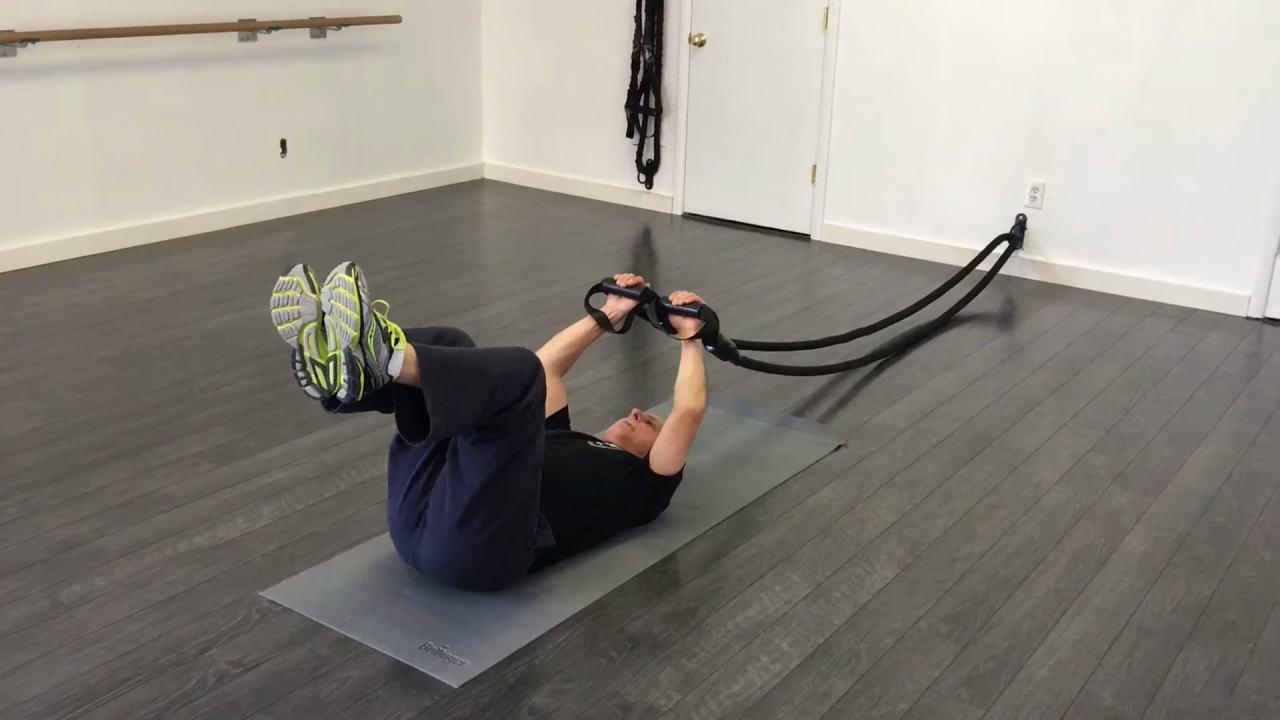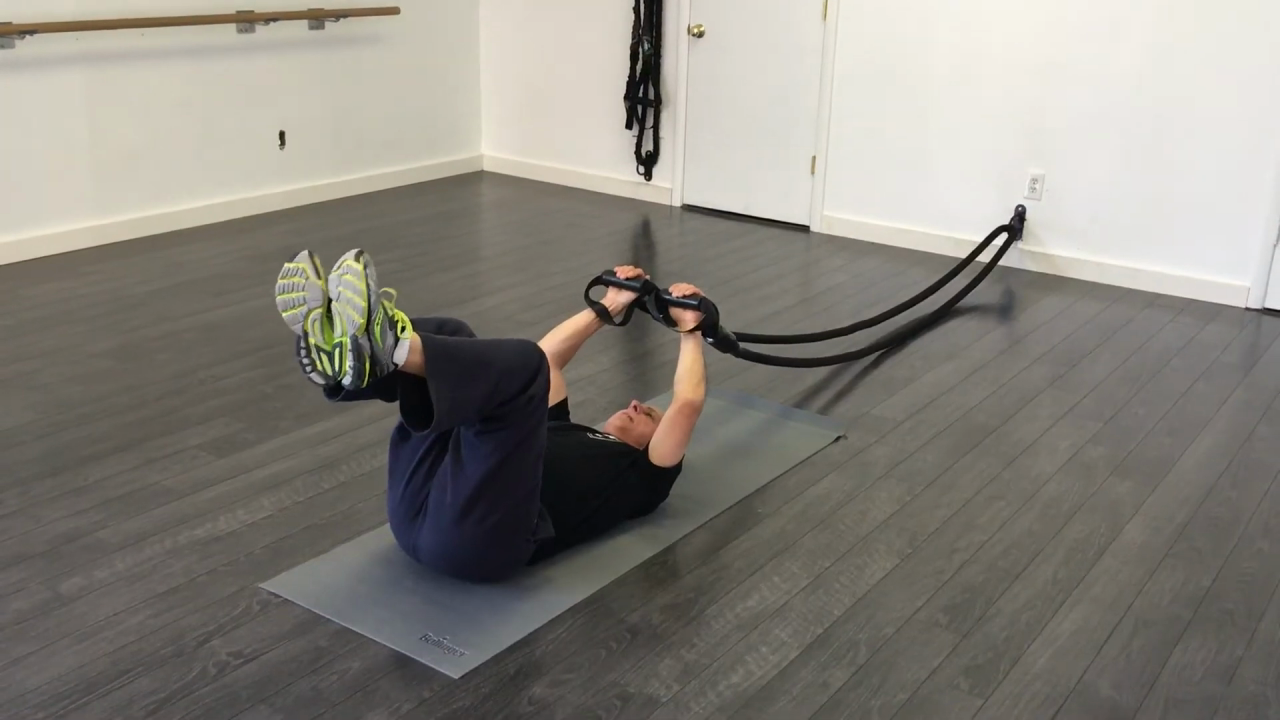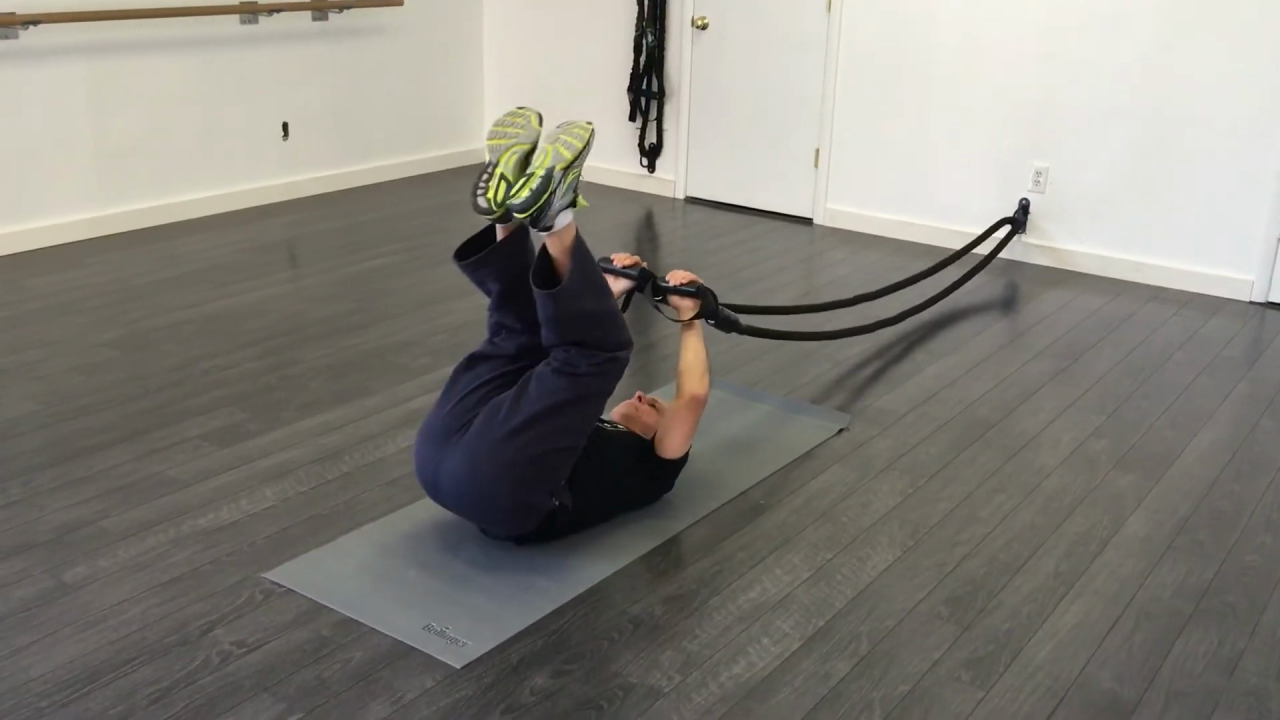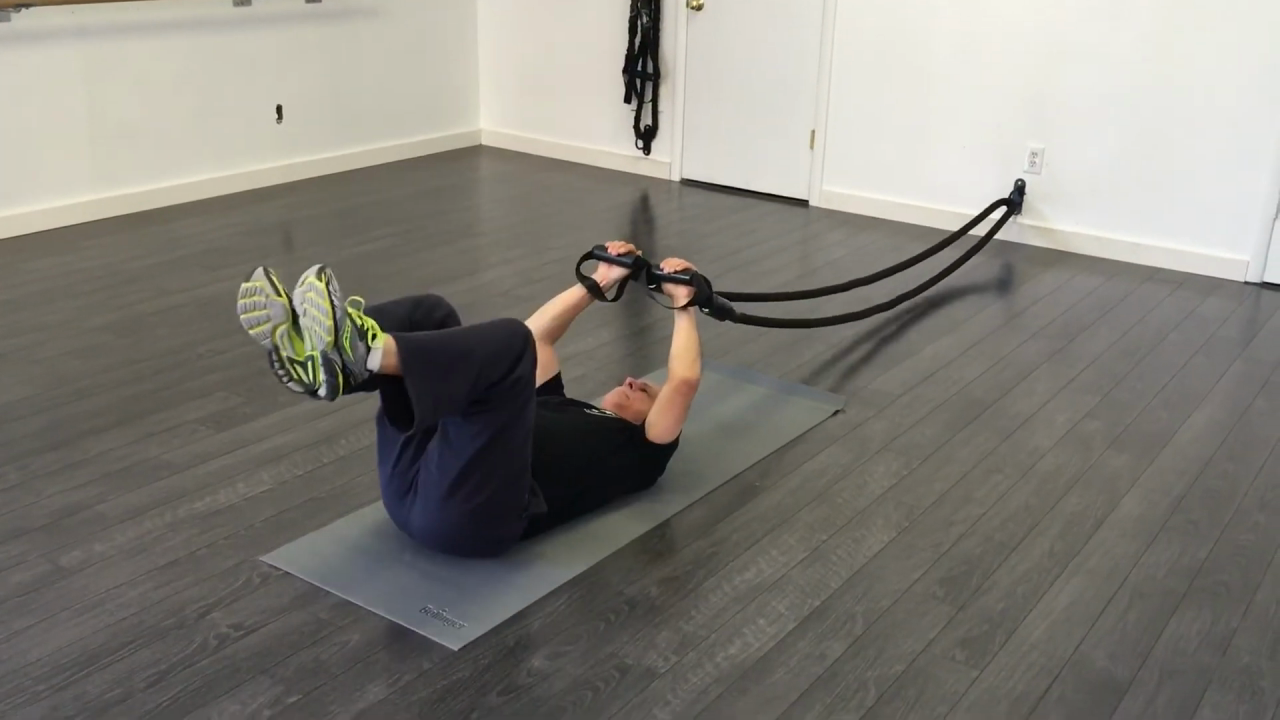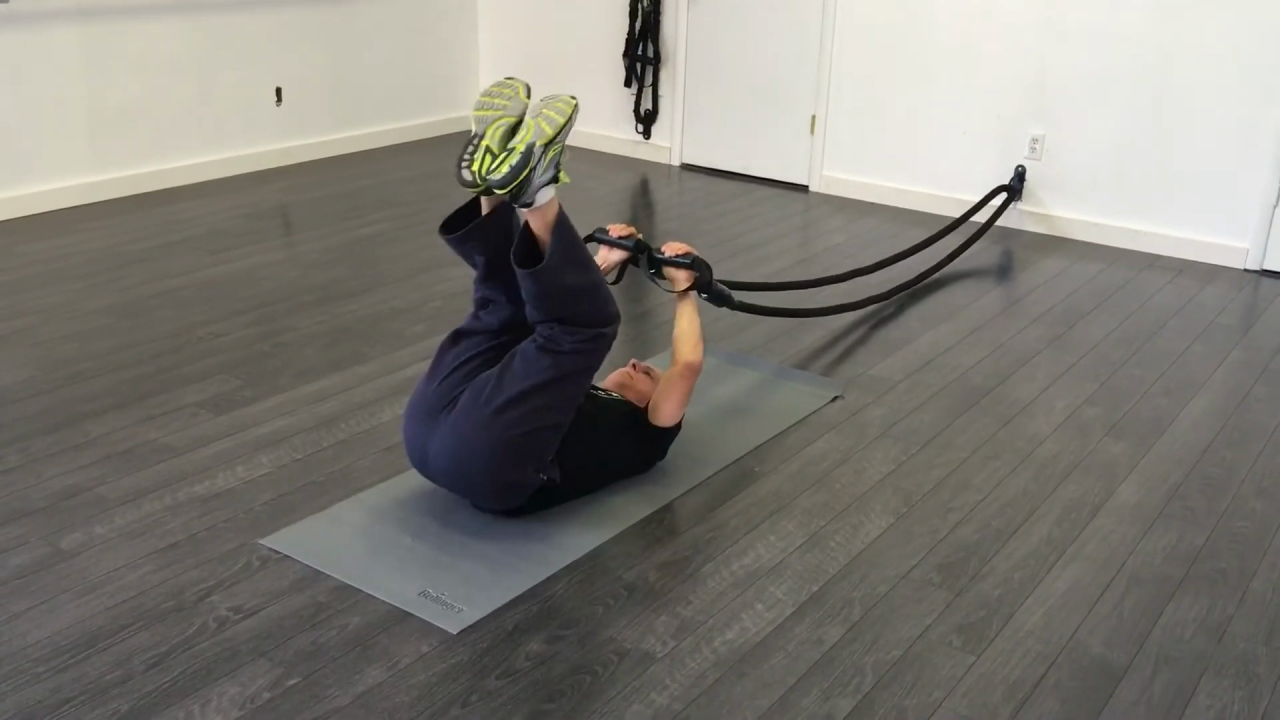
dt=1s
person 1, frame 1
left shoulder: (642, 486)
right shoulder: (565, 440)
left elbow: (688, 413)
right elbow: (547, 365)
left wrist: (689, 338)
right wrist: (607, 317)
left hip: (480, 545)
right hip: (419, 517)
left knee: (517, 372)
right knee: (447, 347)
left ankle: (382, 356)
right ankle: (338, 363)
person 1, frame 2
left shoulder: (642, 476)
right shoulder: (568, 431)
left elbow: (687, 404)
right elbow: (547, 356)
left wrist: (688, 331)
right wrist: (607, 309)
left hip: (481, 538)
right hip: (419, 510)
left knee: (519, 366)
right knee: (447, 339)
left ankle: (385, 345)
right ankle: (350, 355)
person 1, frame 3
left shoulder: (648, 465)
right shoulder: (585, 425)
left elbow: (693, 396)
right elbow: (570, 322)
left wrist: (688, 320)
right wrist: (606, 294)
left hip: (502, 483)
right hip: (442, 455)
left knee: (601, 343)
right knee: (525, 327)
left ankle: (554, 216)
right ankle: (509, 217)
person 1, frame 4
left shoulder: (639, 454)
right shoulder: (562, 408)
left elbow: (684, 382)
right elbow: (536, 332)
left wrist: (682, 305)
right wrist: (596, 284)
left hip: (473, 514)
right hip: (411, 490)
left knee: (505, 346)
right knee: (426, 316)
left ankle: (358, 354)
right ankle: (321, 353)
person 1, frame 5
left shoulder: (641, 434)
right shoulder: (577, 392)
left elbow: (687, 364)
right elbow: (554, 296)
left wrist: (683, 290)
right wrist: (598, 265)
left hip: (490, 458)
right hip: (432, 430)
left knee: (589, 315)
right knee: (515, 297)
left ankle: (534, 191)
right ankle: (495, 189)
